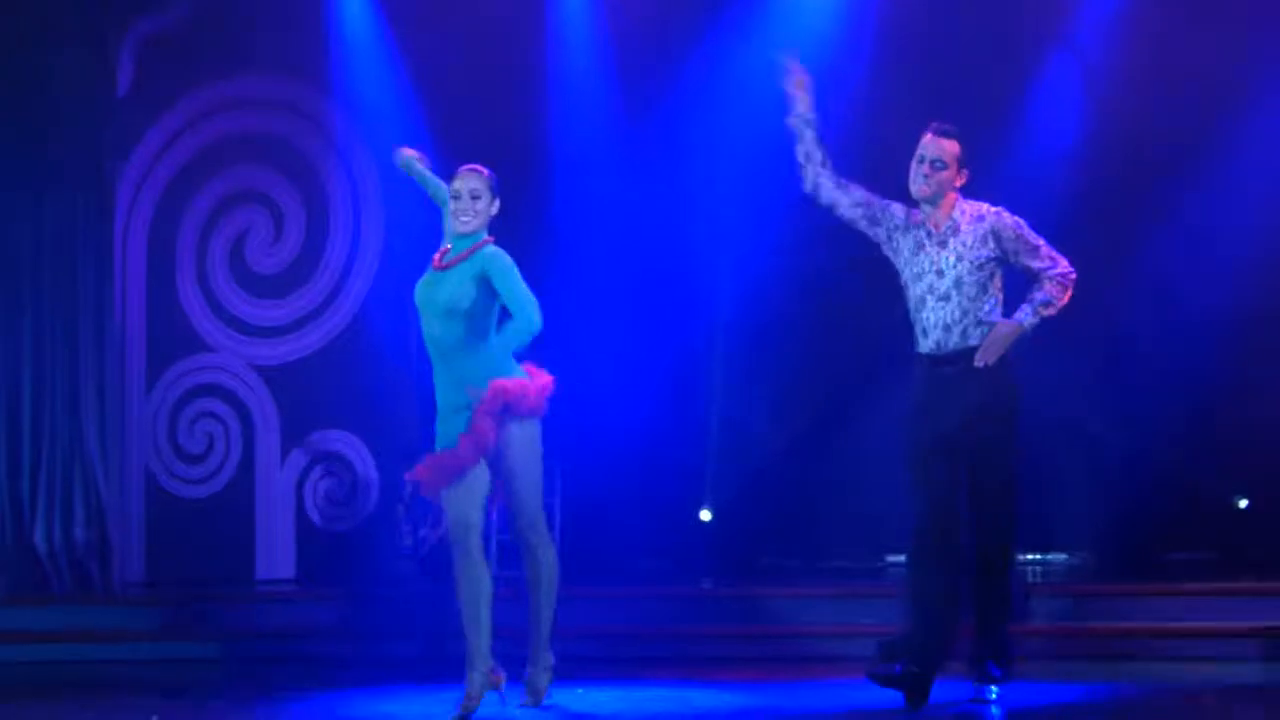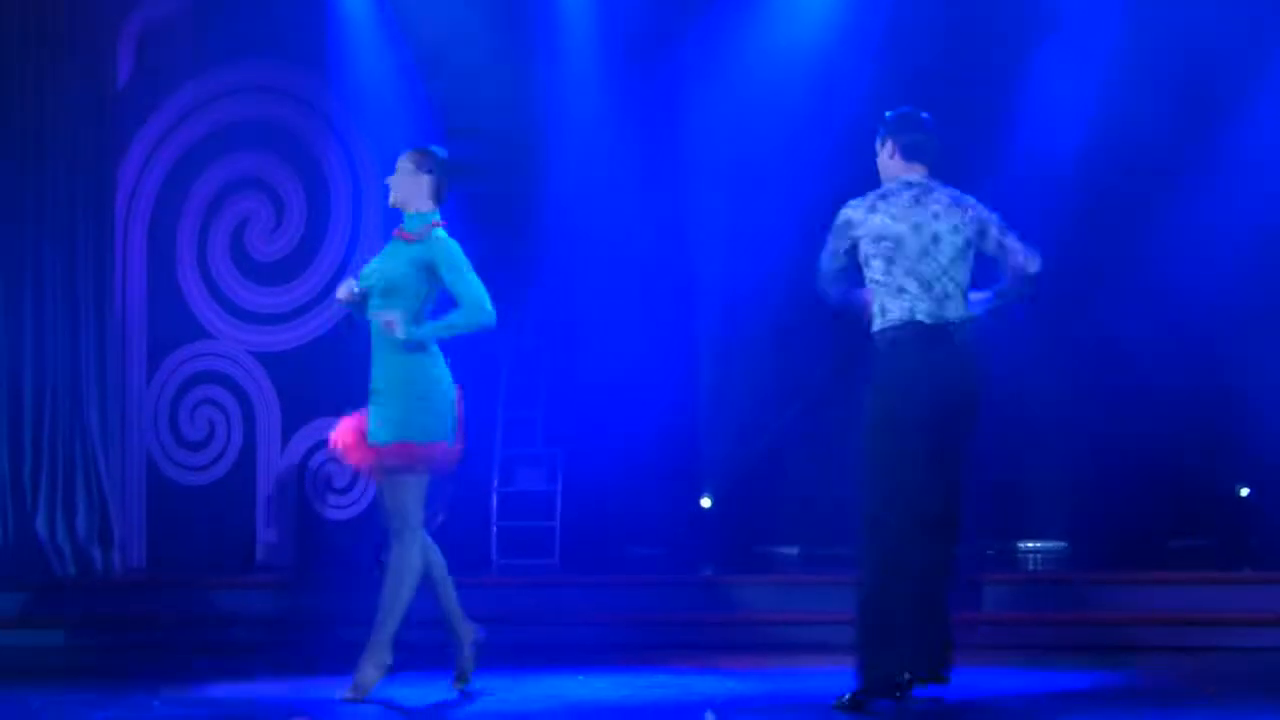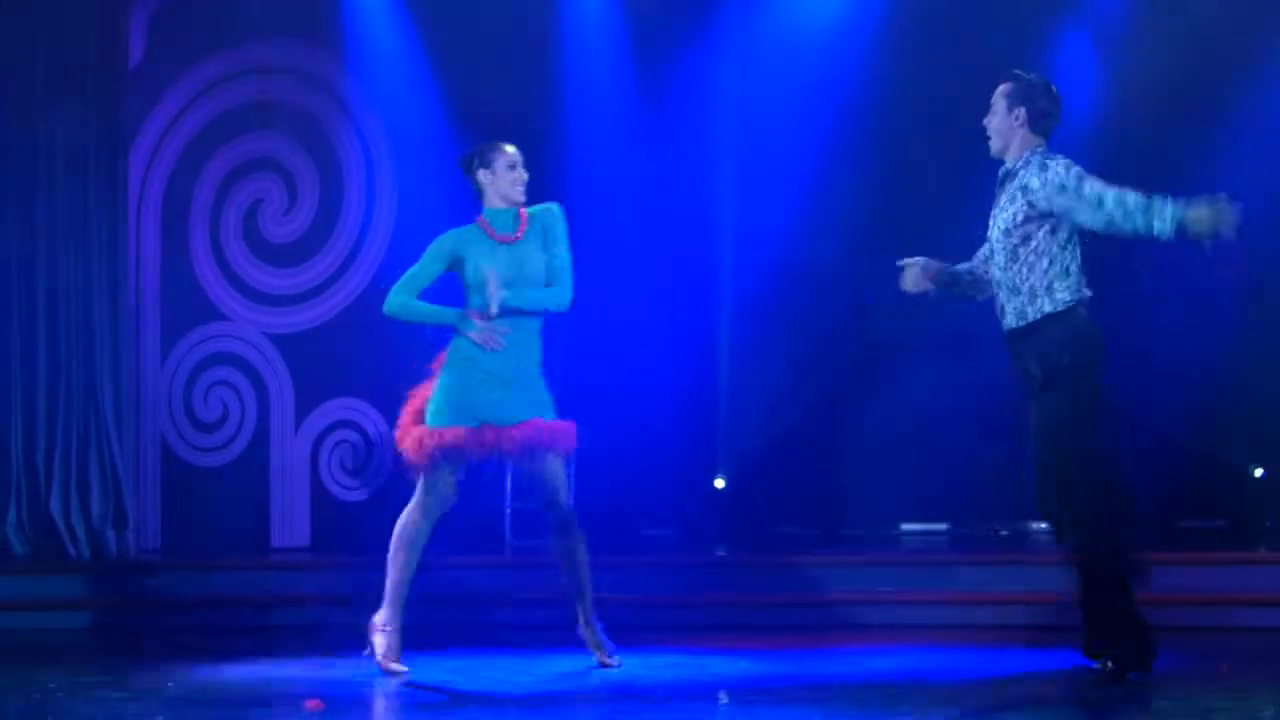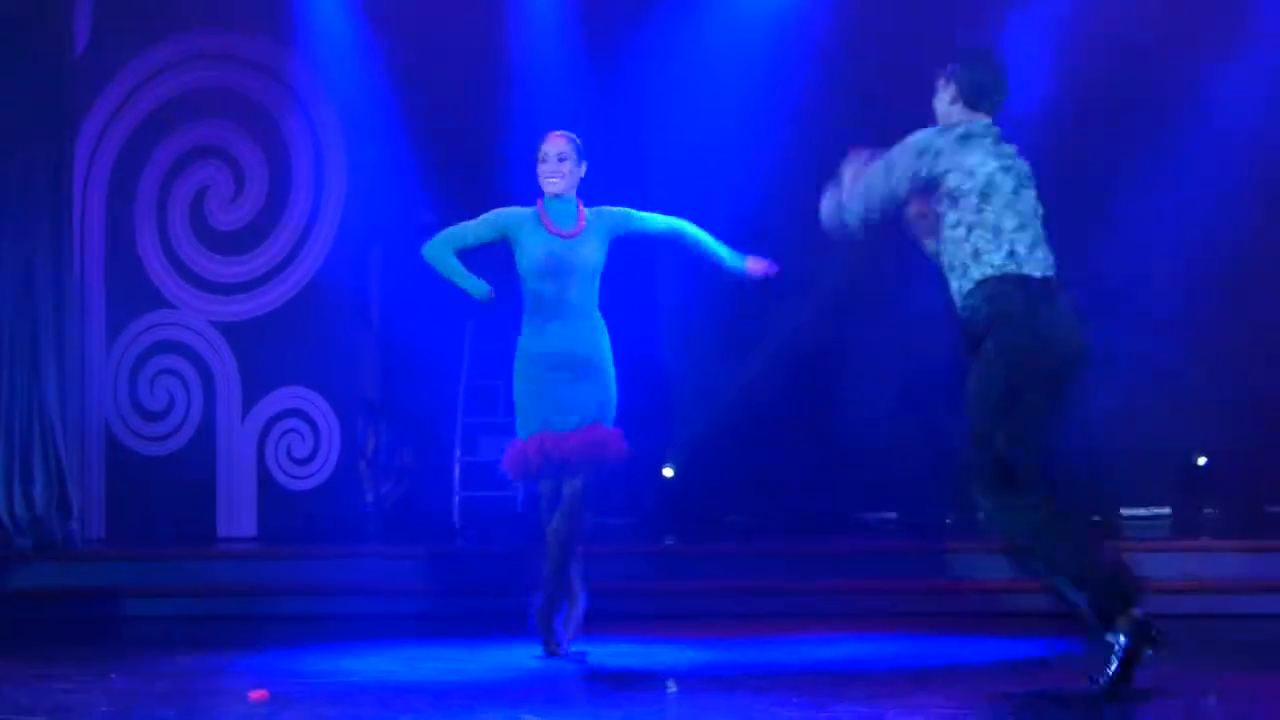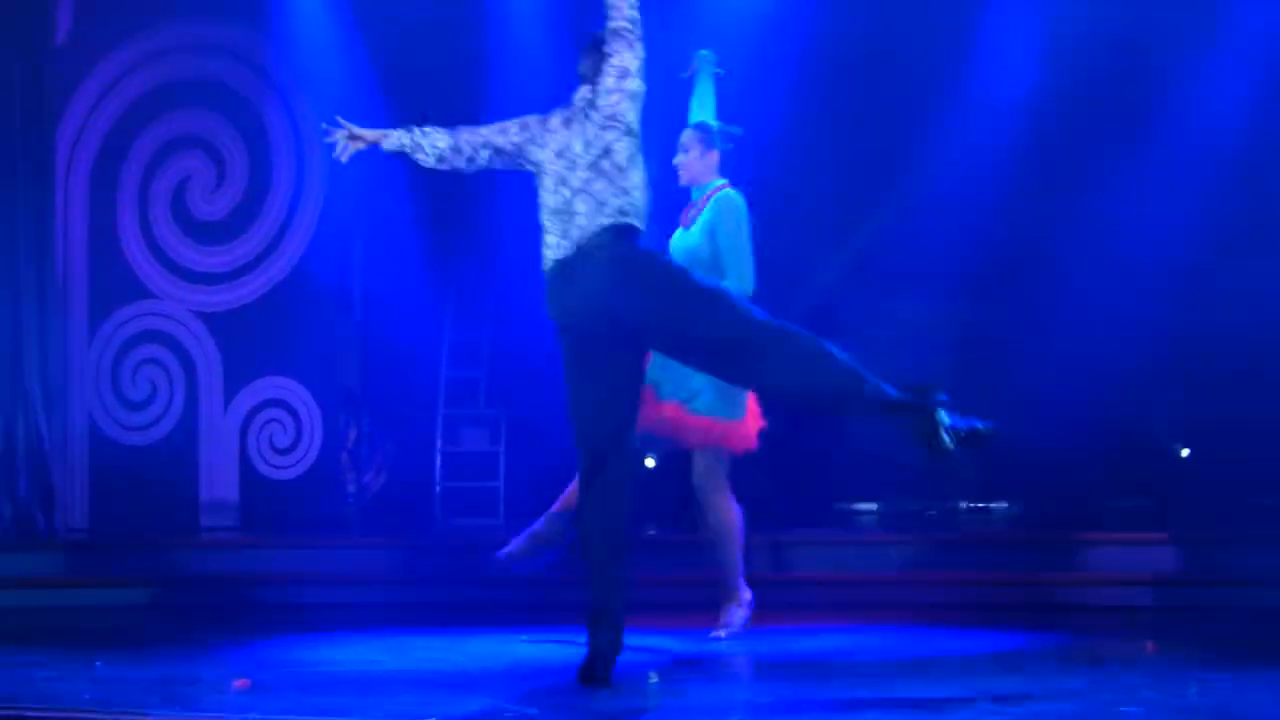
dt=0.7s
person 1, frame 1
left shoulder: (992, 222)
right shoulder: (893, 225)
left elbow: (1059, 274)
right elbow: (820, 185)
left wrist: (1016, 324)
right wrist: (802, 113)
left hip: (984, 381)
right hip: (932, 384)
left knee: (991, 523)
right knee: (935, 523)
left ankle: (990, 658)
right ankle: (919, 657)
person 1, frame 2
left shoulder: (857, 214)
right shoulder: (966, 209)
left elbow: (837, 281)
right elbow: (1026, 266)
left hip: (899, 365)
right hip: (952, 365)
left knee: (890, 513)
right knee: (936, 510)
left ankle: (889, 670)
right ankle: (930, 656)
person 1, frame 3
left shoulder: (1042, 175)
right shoulder: (1014, 190)
left elbow: (1109, 204)
right elbow: (986, 275)
left wrist: (1182, 214)
right wrist: (937, 272)
left hip: (1064, 351)
right hip: (1047, 356)
left knee: (1075, 494)
right knee: (1077, 487)
left ankle: (1119, 643)
person 1, frame 4
left shoulder: (932, 147)
right shoulder: (1009, 158)
left elbow: (855, 208)
left wrist: (839, 198)
left hip: (1009, 330)
right hip: (1052, 323)
left knee: (1009, 488)
right knee: (1012, 474)
left ankle: (1121, 609)
right ankle: (1105, 595)
person 1, frame 5
left shoulder: (539, 131)
right shoulder: (613, 109)
left elbow: (453, 144)
left wrist: (379, 137)
left hip: (576, 302)
right hip: (622, 273)
left knee: (604, 474)
right knee: (765, 345)
left ankle: (602, 641)
right ankle: (915, 412)
person 2, frame 1
left shoulder: (492, 260)
right shoulder: (445, 256)
left elbow: (531, 316)
right elbow: (450, 211)
left wrist: (482, 359)
right wrist: (420, 172)
left hip: (504, 401)
right hip: (457, 412)
left knee: (530, 529)
right knee: (463, 536)
left ankle: (539, 658)
right ankle: (480, 666)
person 2, frame 2
left shoulder: (439, 245)
right shoulder: (401, 244)
left elbow: (482, 313)
right elbow: (371, 287)
left wrist: (415, 332)
right wrist: (355, 289)
left hip: (414, 400)
right hip: (394, 399)
left knee: (405, 525)
right knee: (407, 523)
left ankle: (376, 655)
right ankle: (459, 628)
person 2, frame 3
left shoulder: (548, 218)
right shoulder: (458, 241)
left elbow: (560, 297)
right elbow: (396, 302)
left wrist: (505, 300)
right wrist: (463, 318)
left hip: (524, 384)
right hip: (469, 381)
left knee: (561, 497)
right knee: (432, 499)
left ankle: (587, 620)
right ankle: (386, 621)
person 2, frame 4
left shoulder: (605, 221)
right shoulder: (514, 221)
left elbow: (675, 228)
right elbow: (435, 248)
left wrist: (733, 260)
right wrist: (477, 288)
left hip: (591, 366)
right hip: (537, 370)
left knee: (575, 491)
right knee: (548, 486)
left ankle: (554, 602)
right ankle: (568, 591)
person 2, frame 5
left shoulder: (728, 203)
right shoulder: (698, 203)
left elbow: (741, 285)
right elbow: (702, 121)
right wrist: (703, 76)
right hip: (676, 352)
left knee: (708, 480)
left ankle: (736, 596)
right ankle: (553, 524)
